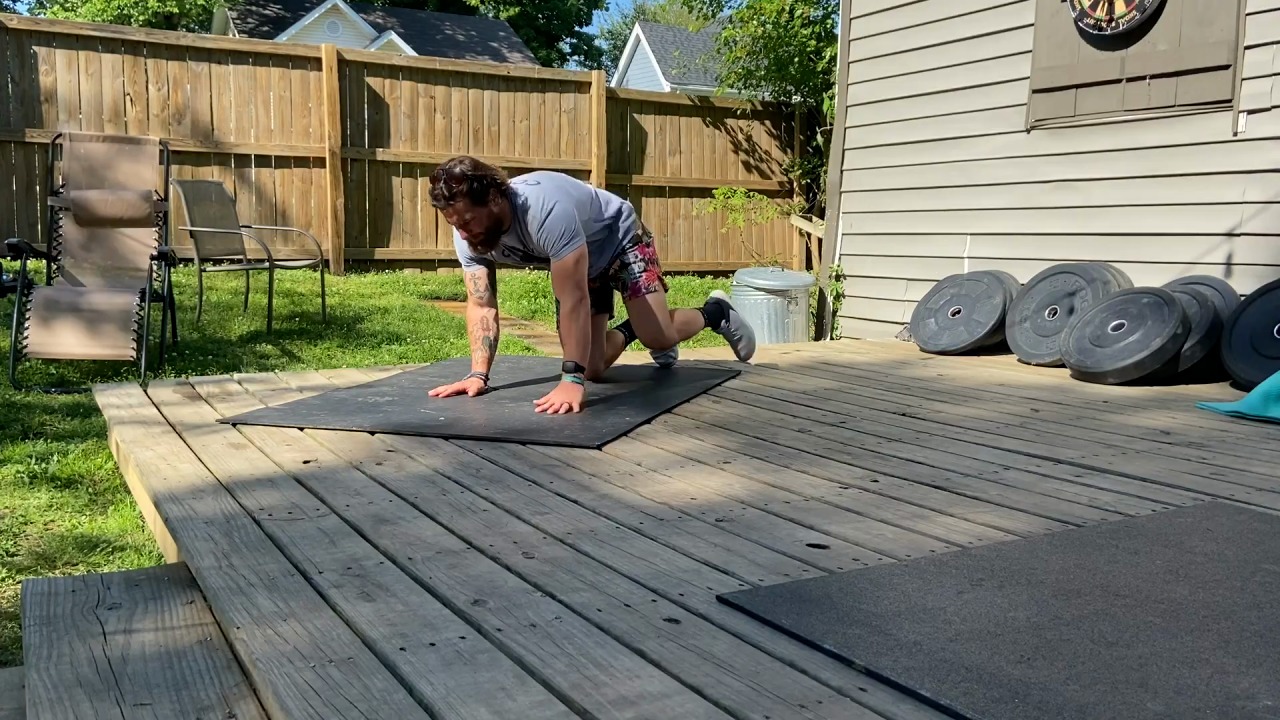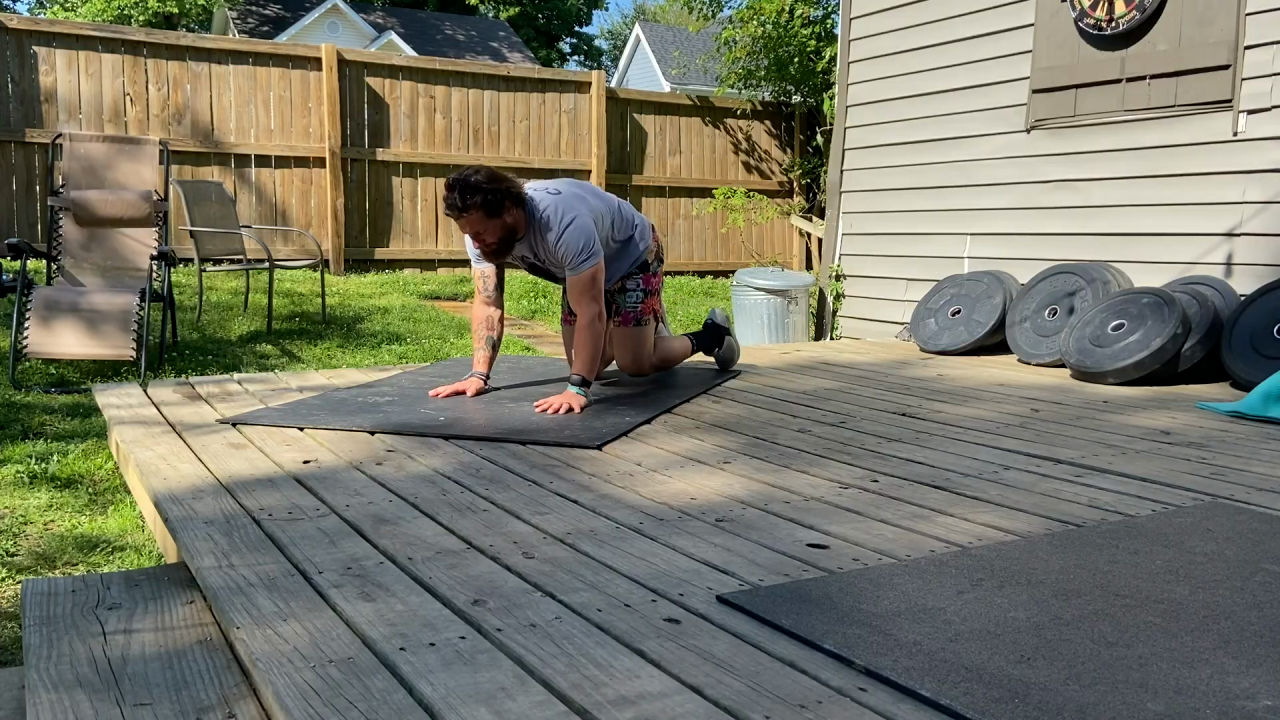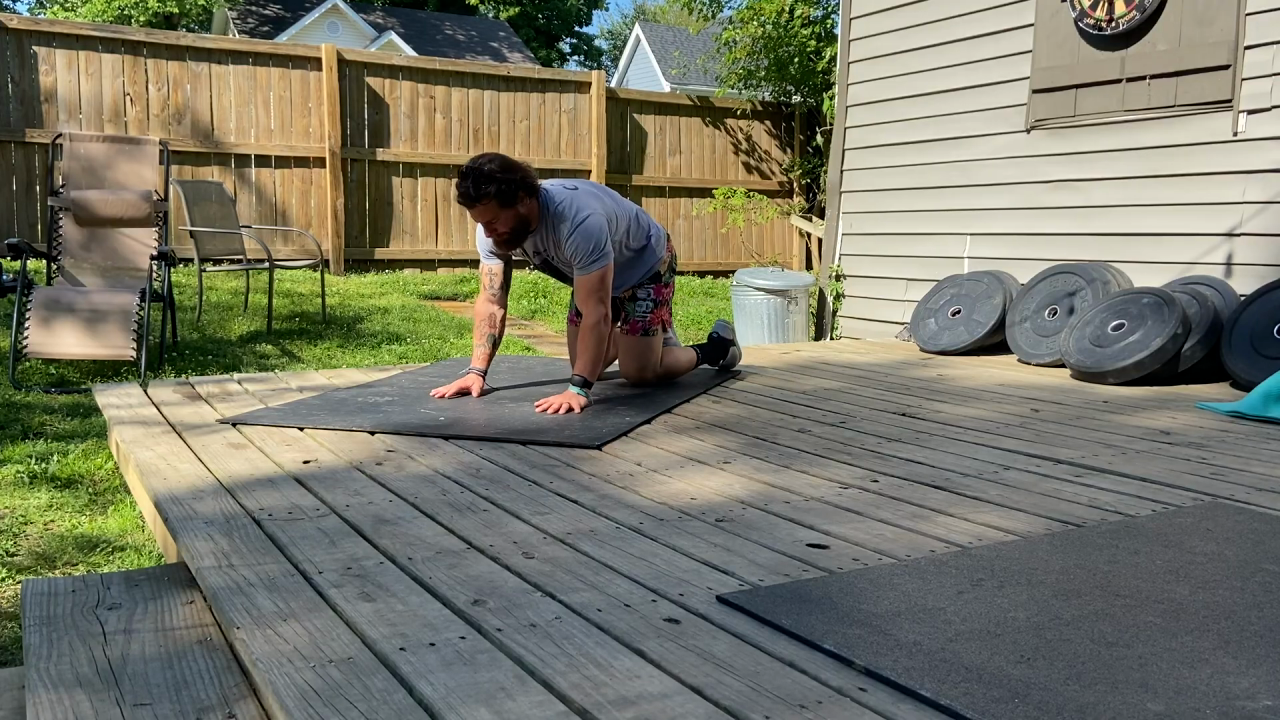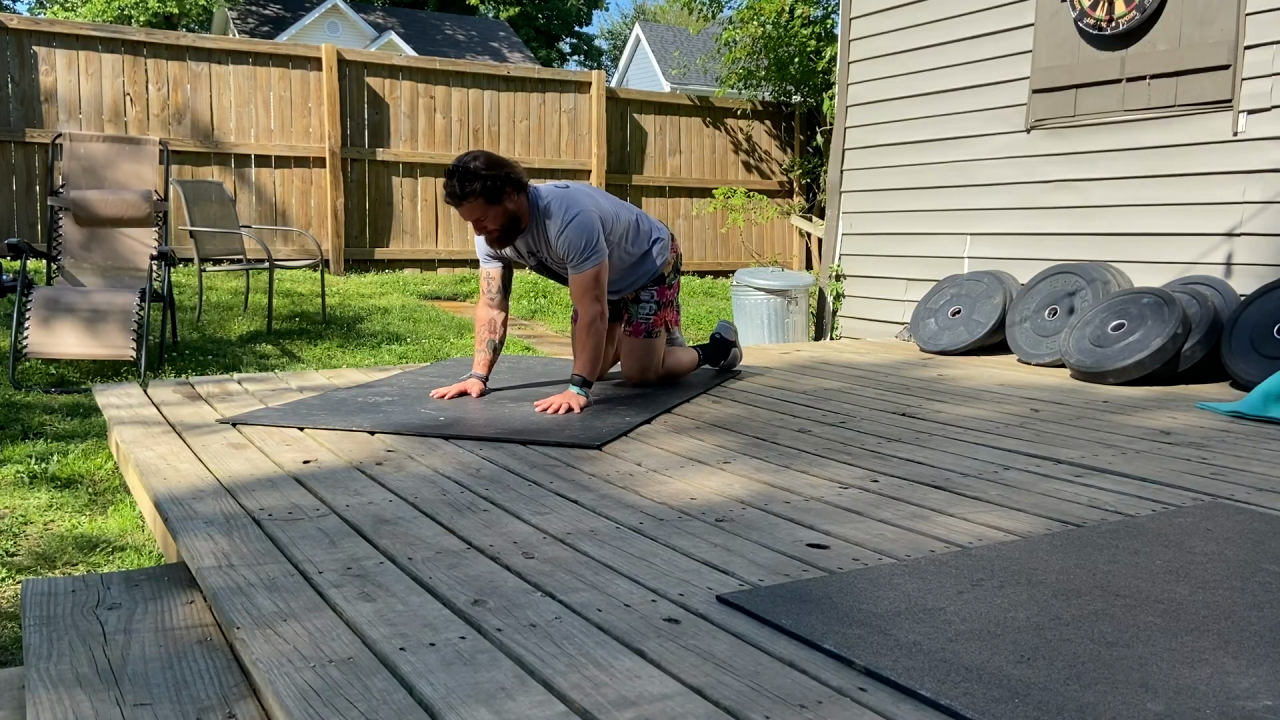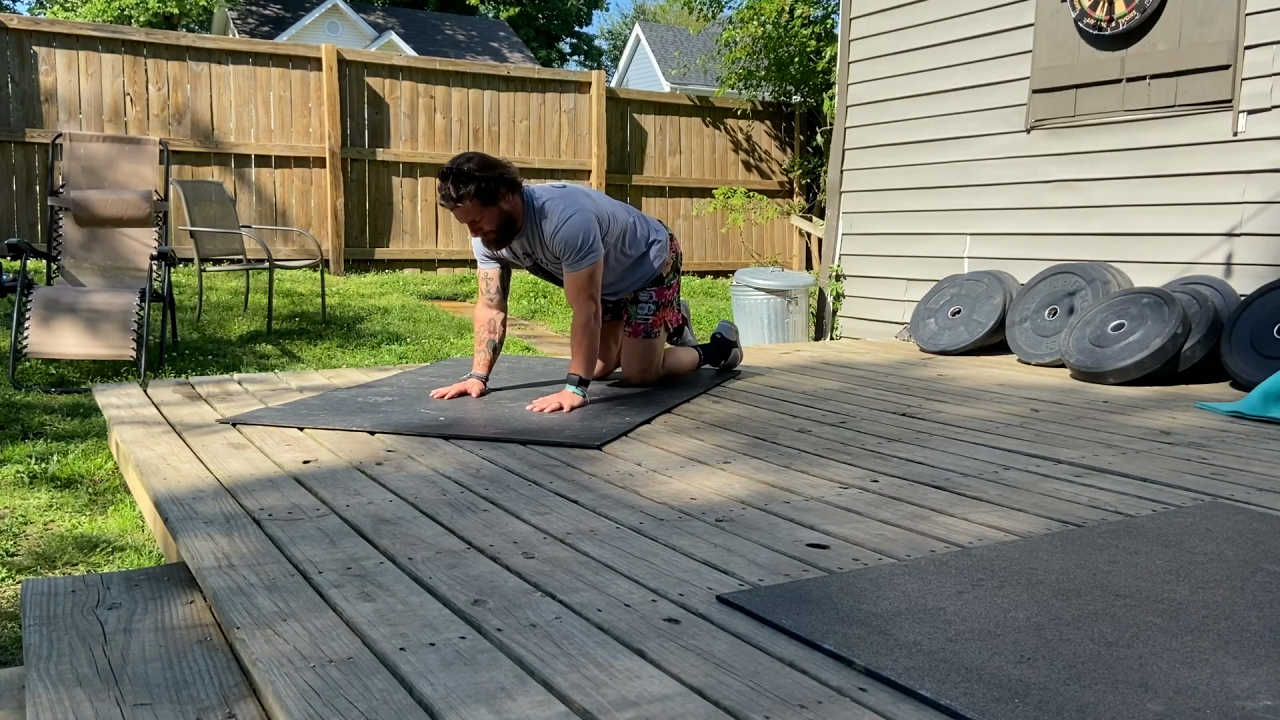
dt=0.3s
person 1, frame 1
left shoulder: (546, 210)
right shoulder: (467, 236)
left elbow: (574, 301)
right elbow: (481, 307)
left wrist: (572, 381)
right wrist: (478, 375)
left hip: (617, 236)
right hip: (567, 263)
left knee: (659, 333)
right knee: (592, 367)
left ankle: (715, 313)
right ankle: (627, 331)
person 1, frame 2
left shoulder: (564, 223)
right shoulder: (481, 231)
left elbow: (589, 312)
right elbow: (487, 306)
left wrist: (576, 389)
right wrist: (478, 374)
left hip: (632, 255)
right hip: (585, 272)
left knee: (635, 363)
right knee: (586, 365)
left ankle: (712, 335)
right ankle: (637, 327)
person 1, frame 3
left shoulder: (578, 221)
right shoulder: (492, 229)
left elbow: (596, 312)
right elbow: (491, 302)
left wrist: (578, 389)
right wrist: (476, 371)
left hip: (645, 263)
right hip: (590, 270)
left knee: (638, 372)
right knee: (586, 363)
left ankle: (717, 346)
right ankle: (632, 334)
person 1, frame 4
left shoulder: (569, 219)
right shoulder: (490, 235)
left elbow: (592, 312)
right elbow: (492, 307)
left wrist: (578, 389)
right wrist: (477, 375)
left hip: (651, 262)
right hip: (604, 275)
left knee: (640, 374)
right knee: (592, 367)
left ankle: (719, 346)
right ankle: (658, 328)
person 1, frame 5
left shoulder: (566, 219)
right shoulder: (487, 236)
left elbow: (586, 310)
right elbow: (491, 307)
left wrist: (574, 389)
right wrist: (477, 375)
left hip: (650, 262)
right hip: (605, 279)
left knee: (640, 375)
right knee: (597, 368)
left ankle: (719, 347)
right ankle: (671, 325)
